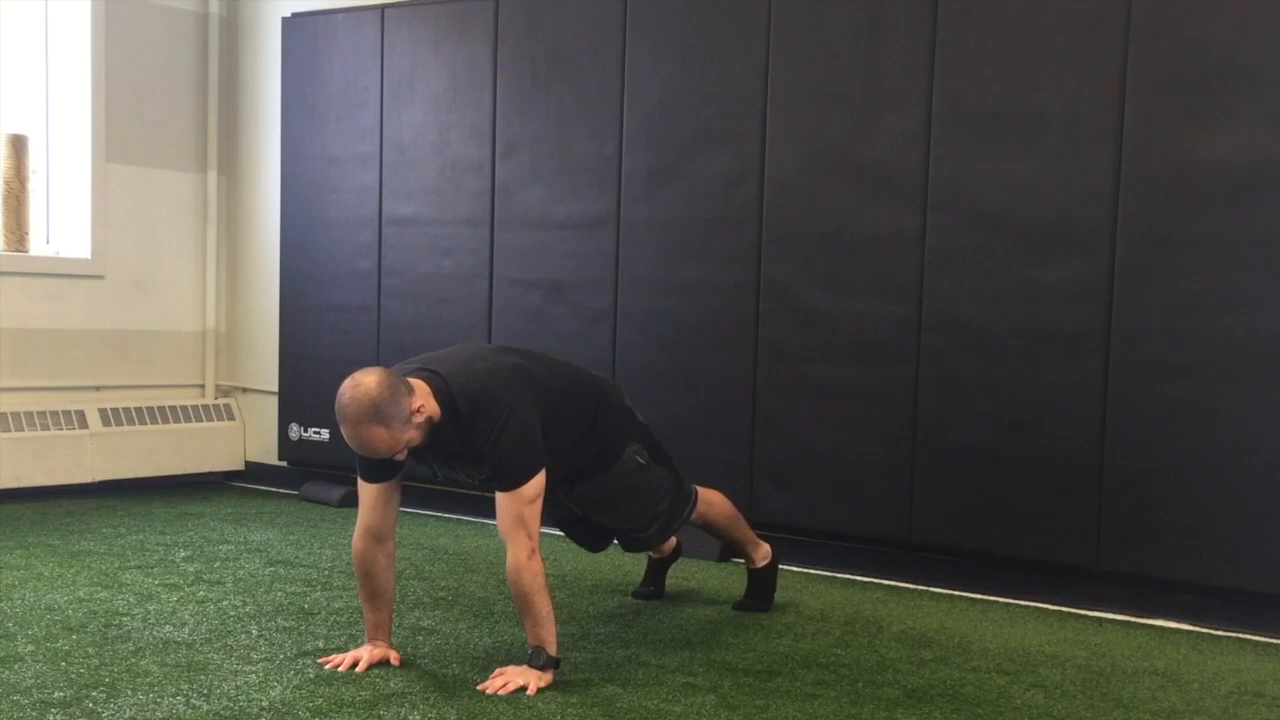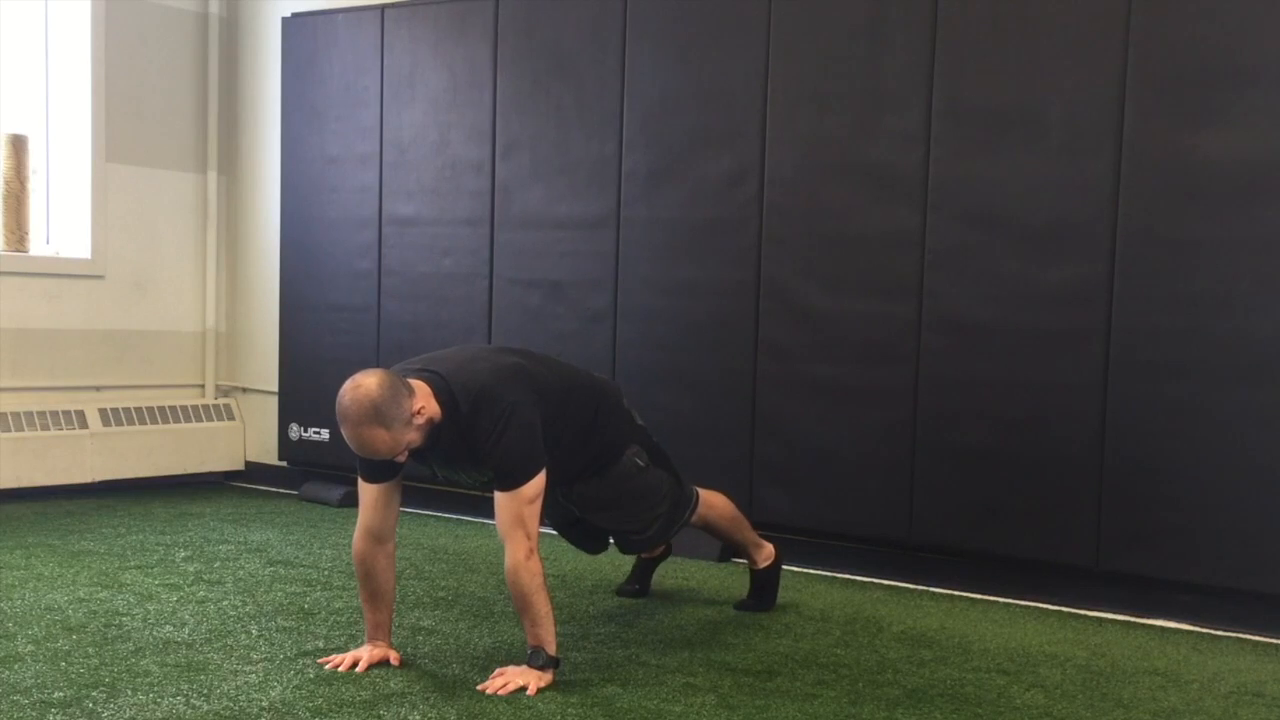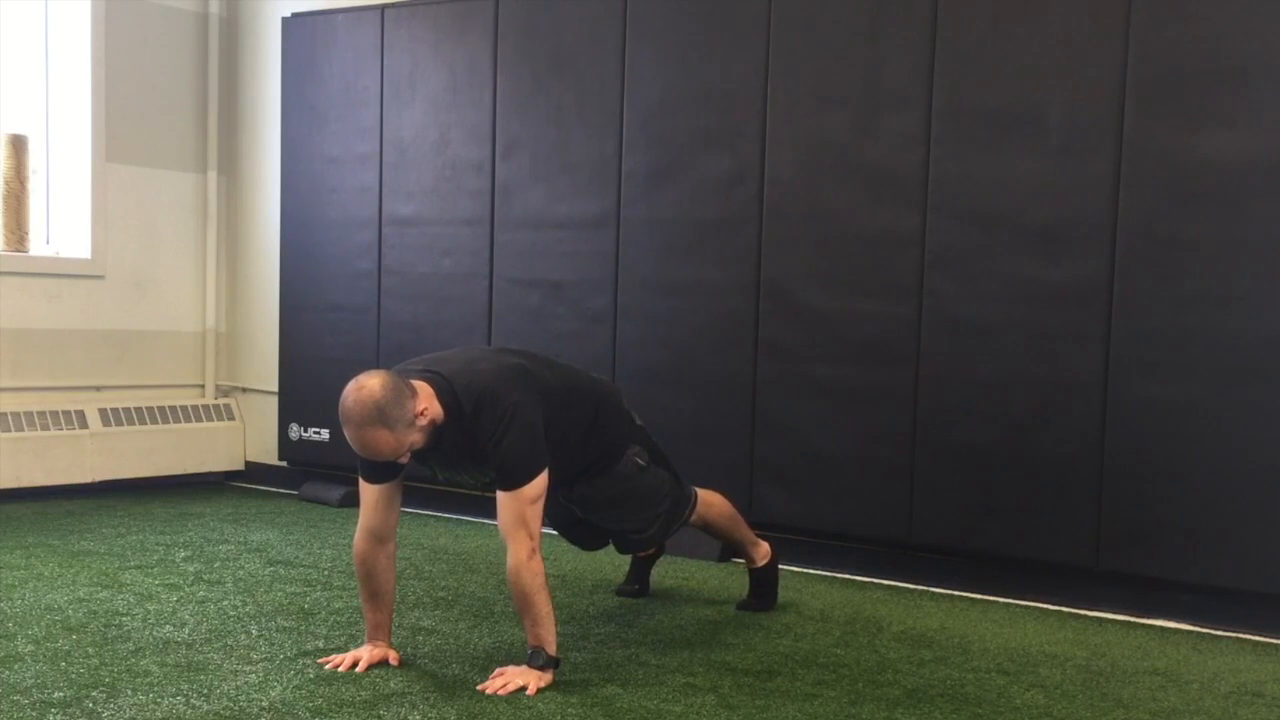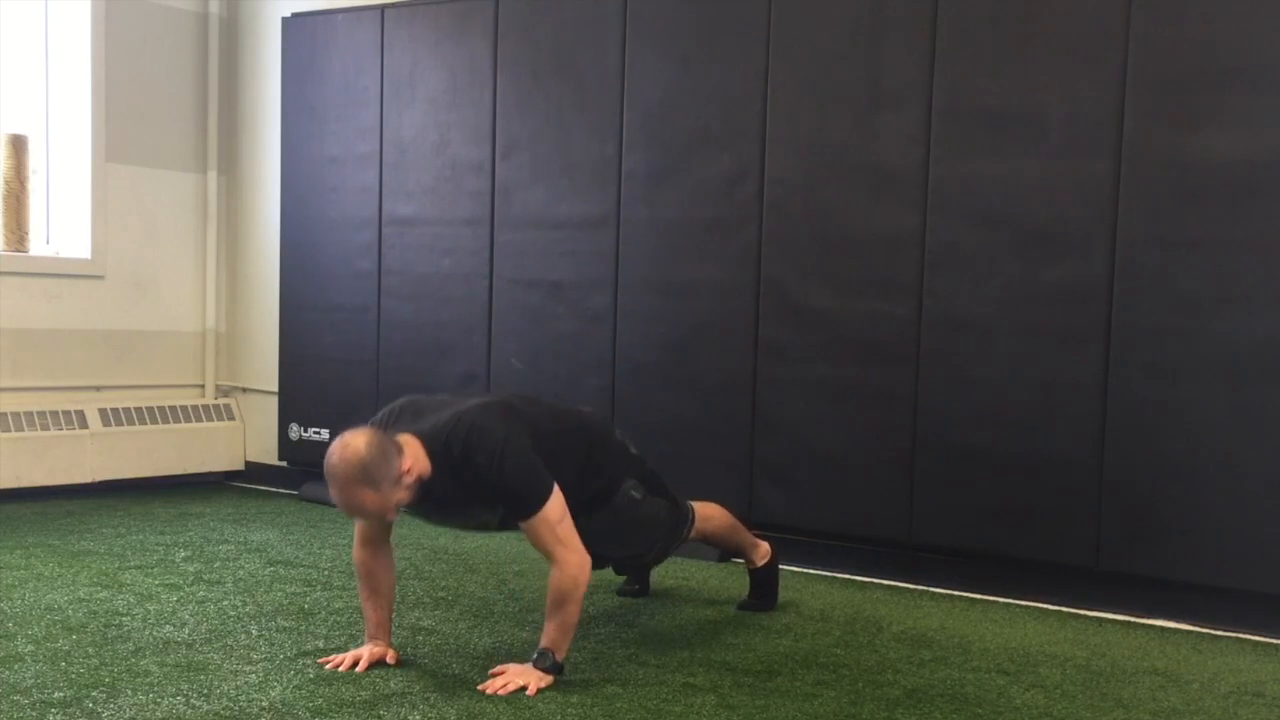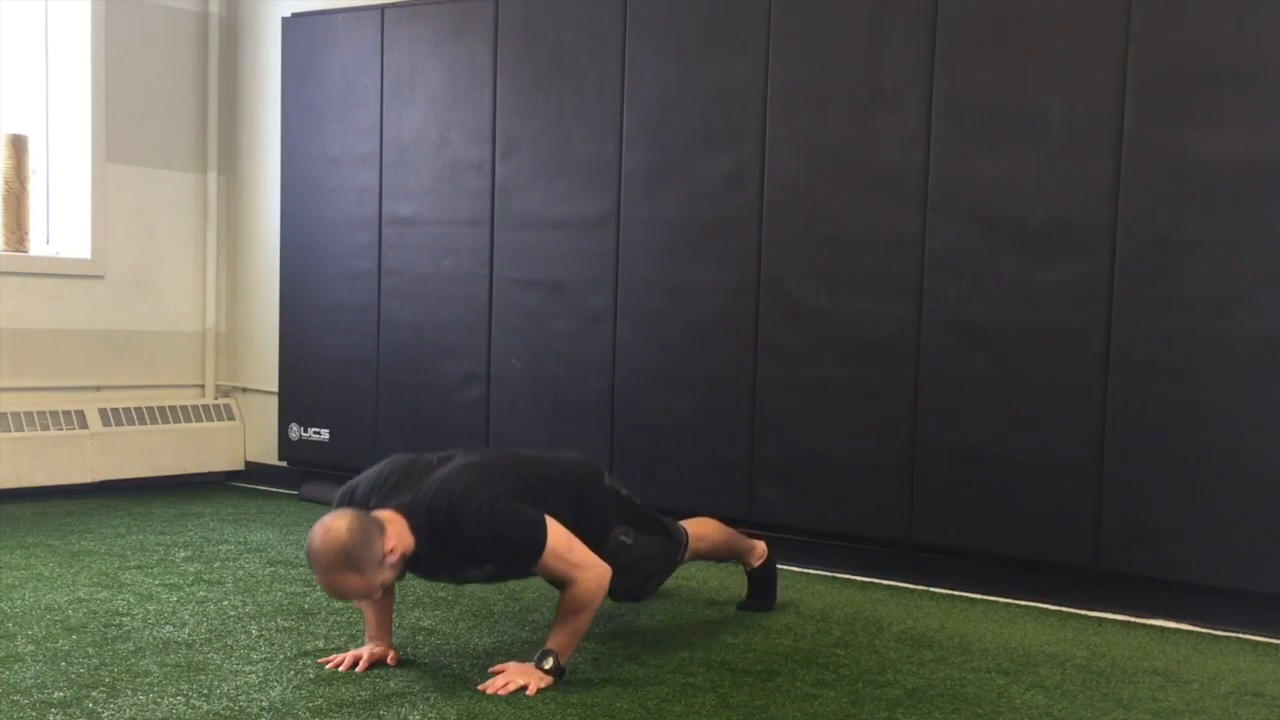
dt=0.3s
person 1, frame 1
left shoulder: (495, 408)
right shoulder: (381, 412)
left elbow: (522, 547)
right elbow: (373, 535)
left wrist: (542, 661)
right wrist: (377, 639)
left hip: (599, 435)
right hip: (548, 456)
left knee: (675, 506)
right knee: (602, 536)
left ankle: (758, 557)
right ankle: (664, 553)
person 1, frame 2
left shoulder: (495, 408)
right shoulder: (380, 412)
left elbow: (520, 548)
right elbow: (373, 536)
left wrist: (541, 662)
right wrist: (377, 641)
left hip: (598, 434)
right hip: (546, 457)
left knee: (679, 509)
right knee: (592, 538)
left ankle: (761, 558)
right ankle: (651, 553)
person 1, frame 3
left shoulder: (499, 409)
right shoulder: (382, 415)
left elbow: (522, 547)
right elbow: (374, 535)
left wrist: (542, 661)
right wrist: (377, 639)
left hip: (598, 436)
right hip: (547, 458)
left knee: (677, 508)
right knee: (594, 536)
left ankle: (758, 555)
right ankle: (646, 553)
person 1, frame 4
left shoulder: (489, 451)
right shoulder: (373, 452)
left elbow: (571, 560)
right elbow: (372, 543)
left wrist: (545, 663)
right wrist: (377, 635)
left hip: (592, 465)
right hip: (546, 486)
left knee: (676, 526)
left ankle: (758, 555)
right ankle: (637, 568)
person 1, frame 5
left shoulder: (475, 514)
right shoulder: (358, 508)
left elbow: (592, 574)
left wrist: (546, 664)
right wrist: (378, 639)
left hip: (583, 506)
right hip: (541, 508)
left knee: (672, 547)
left ankle: (755, 556)
